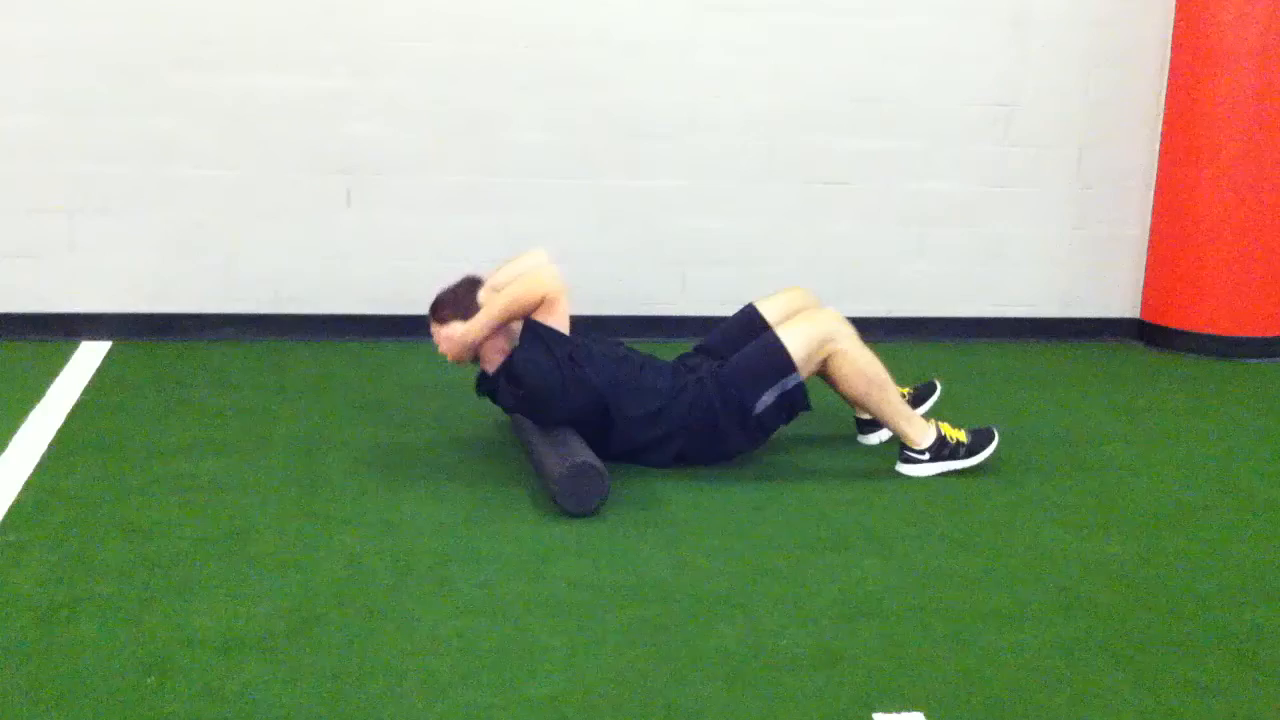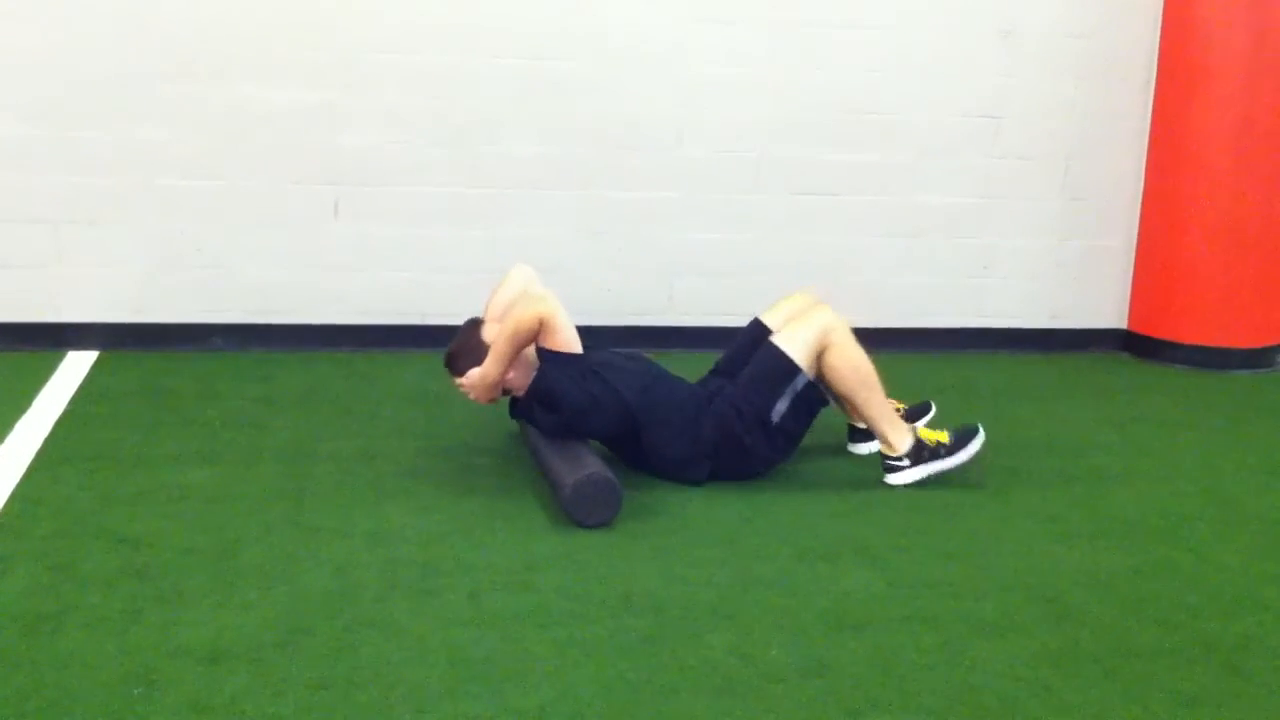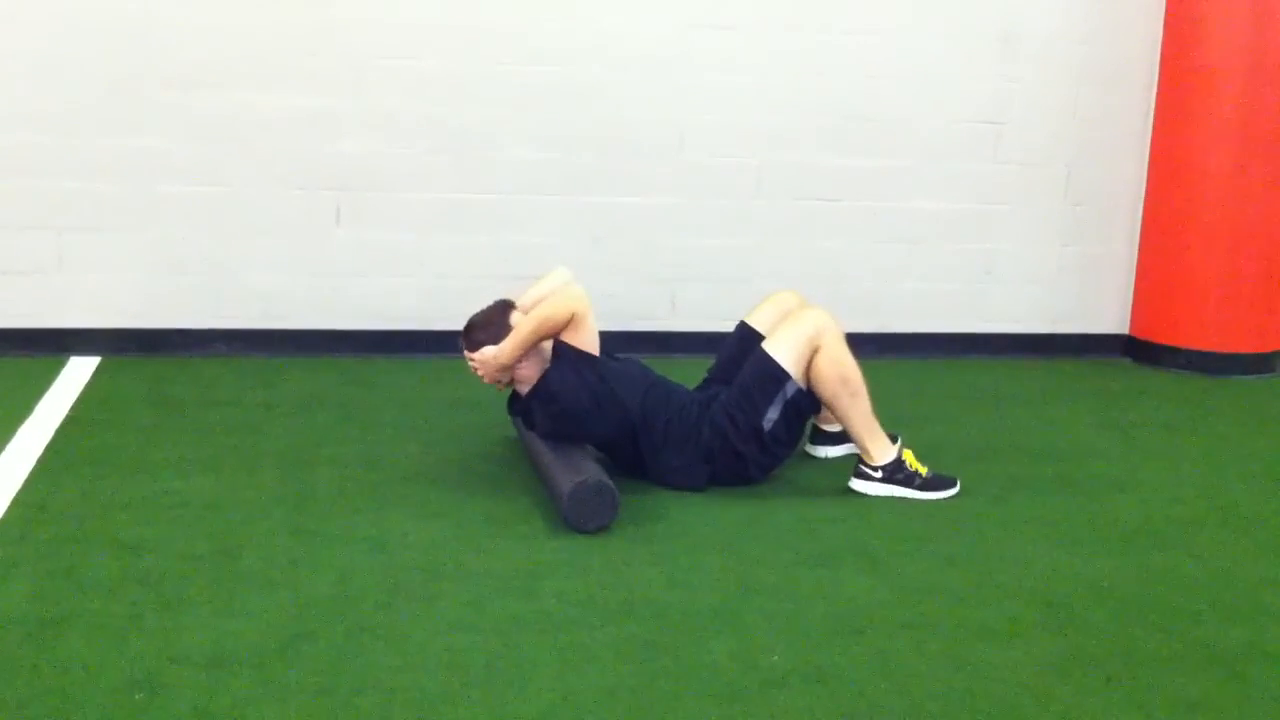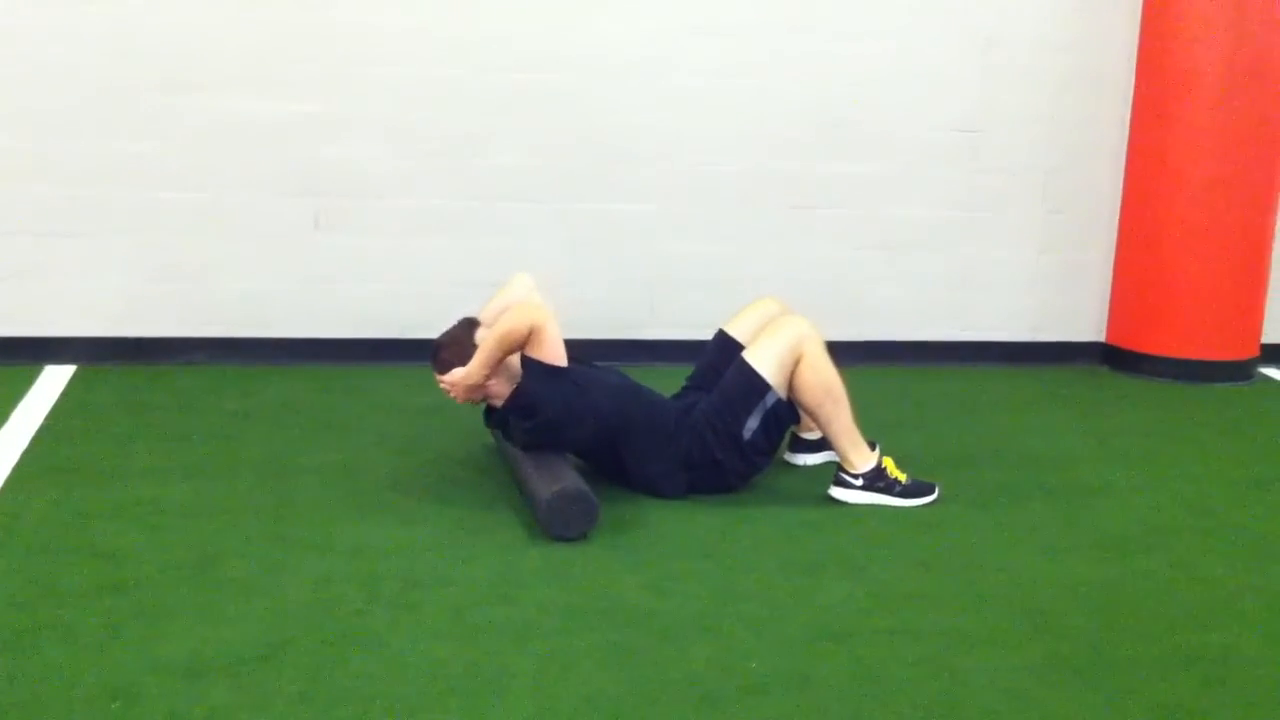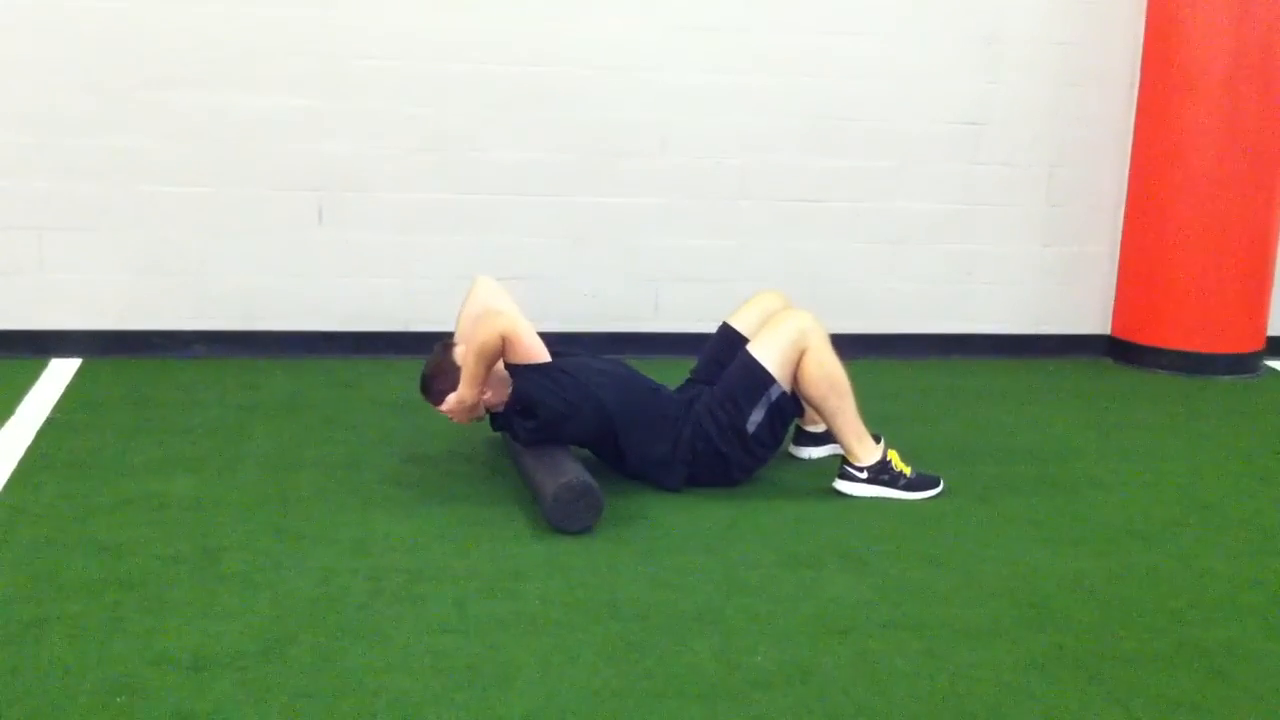
dt=1s
person 1, frame 1
left shoulder: (514, 369)
right shoulder: (531, 376)
left elbow: (536, 261)
right elbow: (550, 280)
left wrist: (480, 293)
right wrist: (475, 325)
left hip: (686, 380)
right hip: (702, 417)
left knee: (799, 301)
right knee: (829, 327)
left ankle: (875, 410)
right ankle: (923, 444)
person 1, frame 2
left shoulder: (538, 389)
right shoulder: (557, 394)
left elbow: (521, 278)
right elbow: (543, 306)
left wrist: (483, 334)
right wrist: (490, 371)
left hip: (708, 404)
right hip: (729, 437)
left knee: (804, 304)
right knee: (824, 323)
left ankle: (869, 422)
right ankle: (904, 450)
person 1, frame 3
left shoulder: (539, 390)
right shoulder: (563, 394)
left elbow: (560, 279)
right elbow: (575, 300)
left wrist: (499, 325)
right wrist: (506, 353)
left hip: (706, 408)
right hip: (724, 444)
left knee: (789, 304)
right knee: (816, 326)
left ankle: (831, 428)
right ankle: (881, 462)
person 1, frame 4
left shoulder: (517, 402)
right shoulder: (538, 408)
left elbow: (521, 286)
right elbow: (534, 312)
left wrist: (469, 338)
right wrist: (474, 370)
left hip: (685, 416)
right hip: (703, 452)
left knee: (770, 311)
right knee: (797, 334)
left ankle: (810, 436)
right ankle: (861, 471)
person 1, frame 5
left shoulder: (520, 398)
right shoulder: (535, 407)
left elbow: (486, 291)
right elbow: (500, 319)
left wrist: (457, 355)
right wrist: (467, 392)
left hip: (689, 407)
right hip: (708, 445)
left knee: (773, 304)
right knee: (801, 328)
left ankle: (815, 431)
right ankle: (866, 464)
